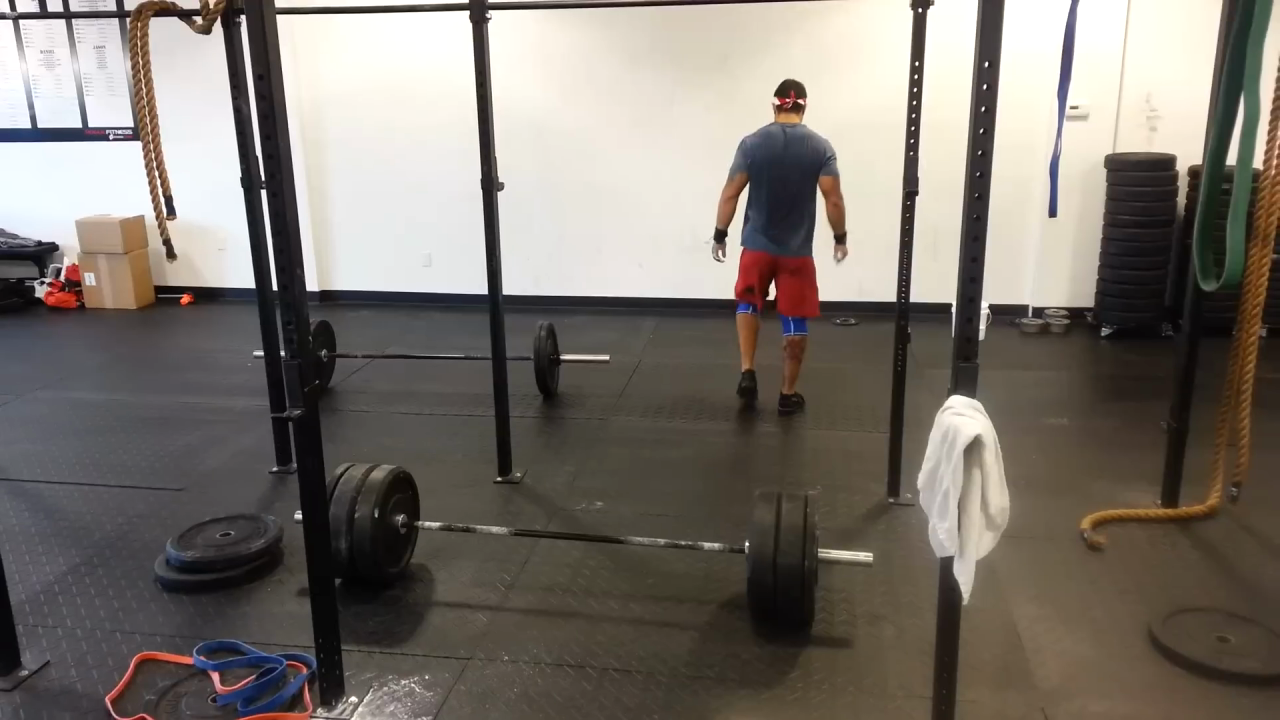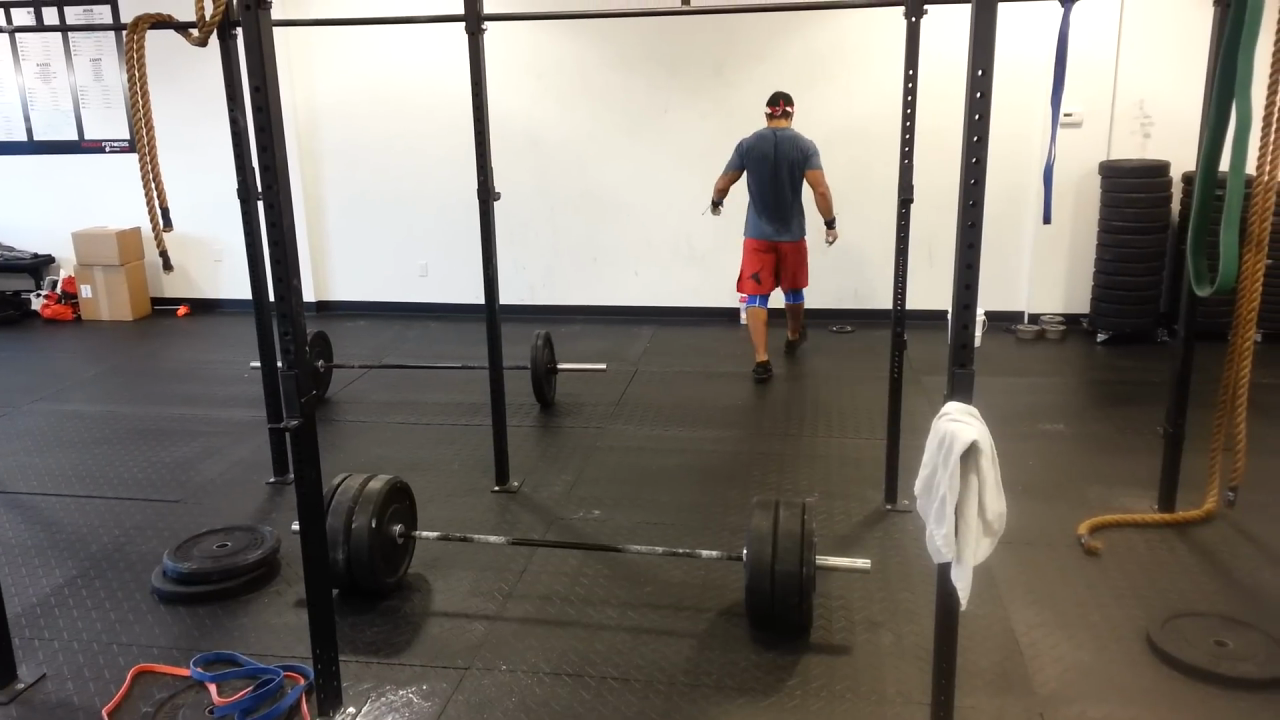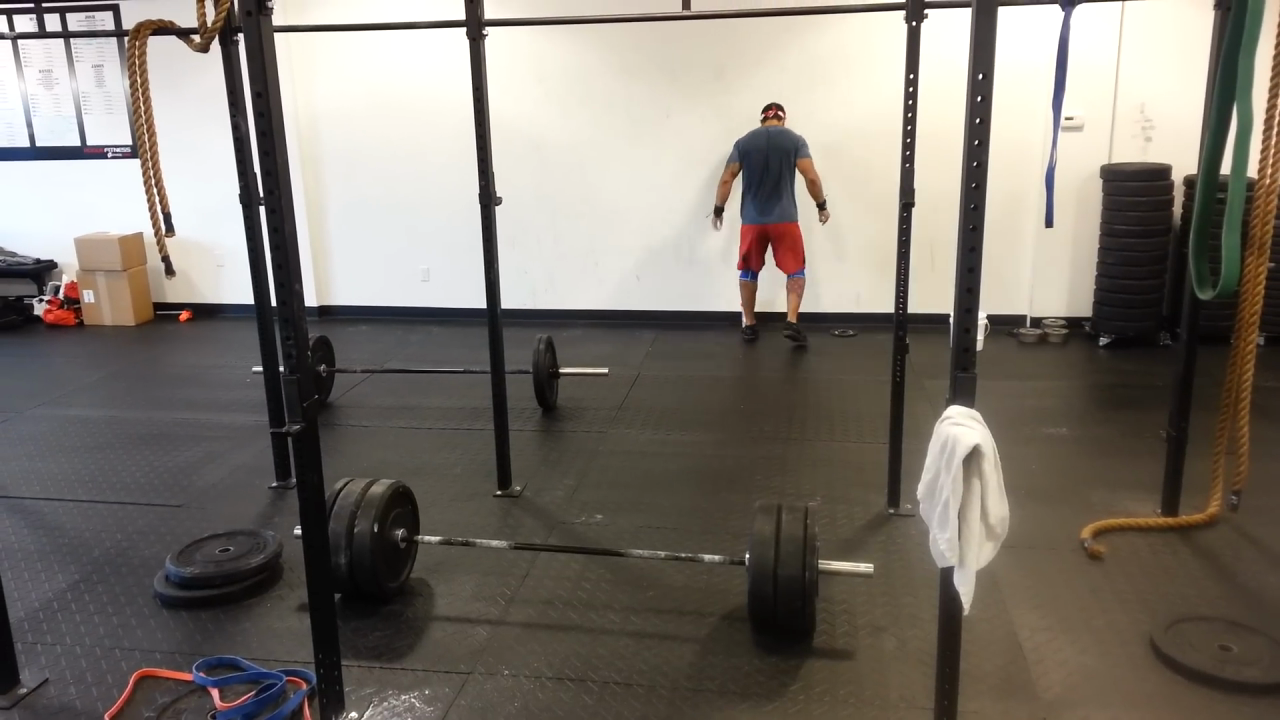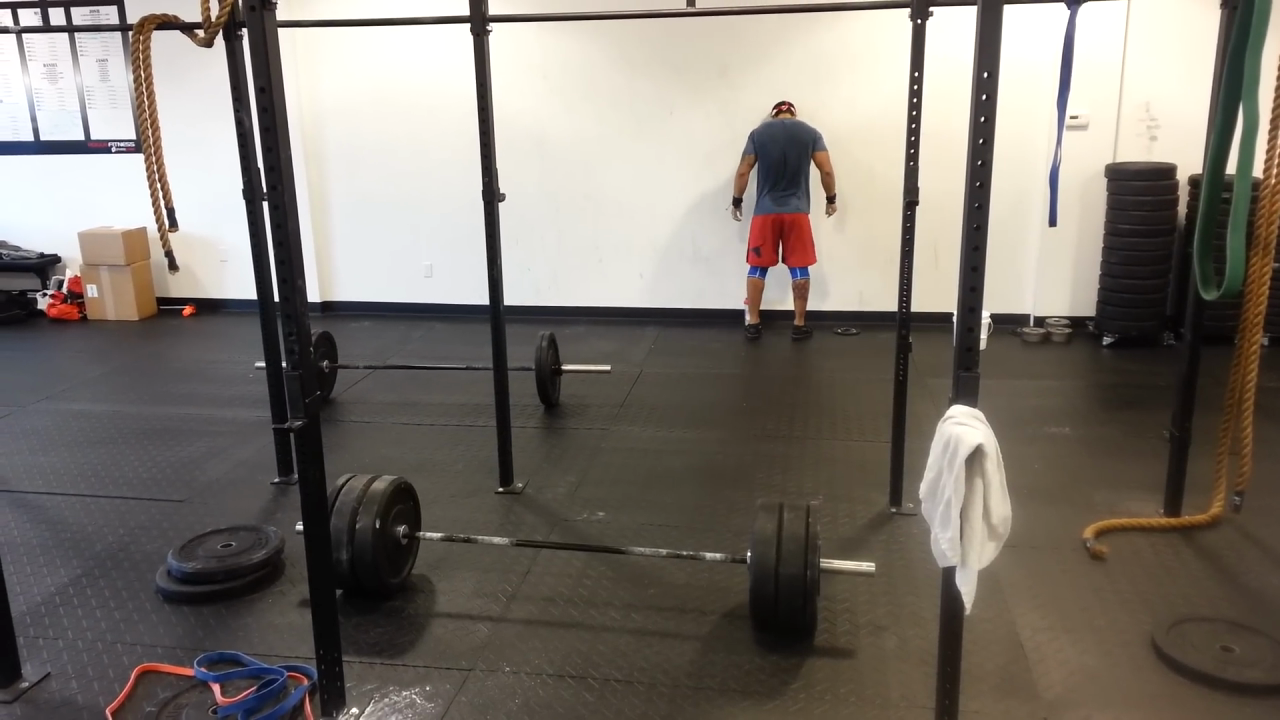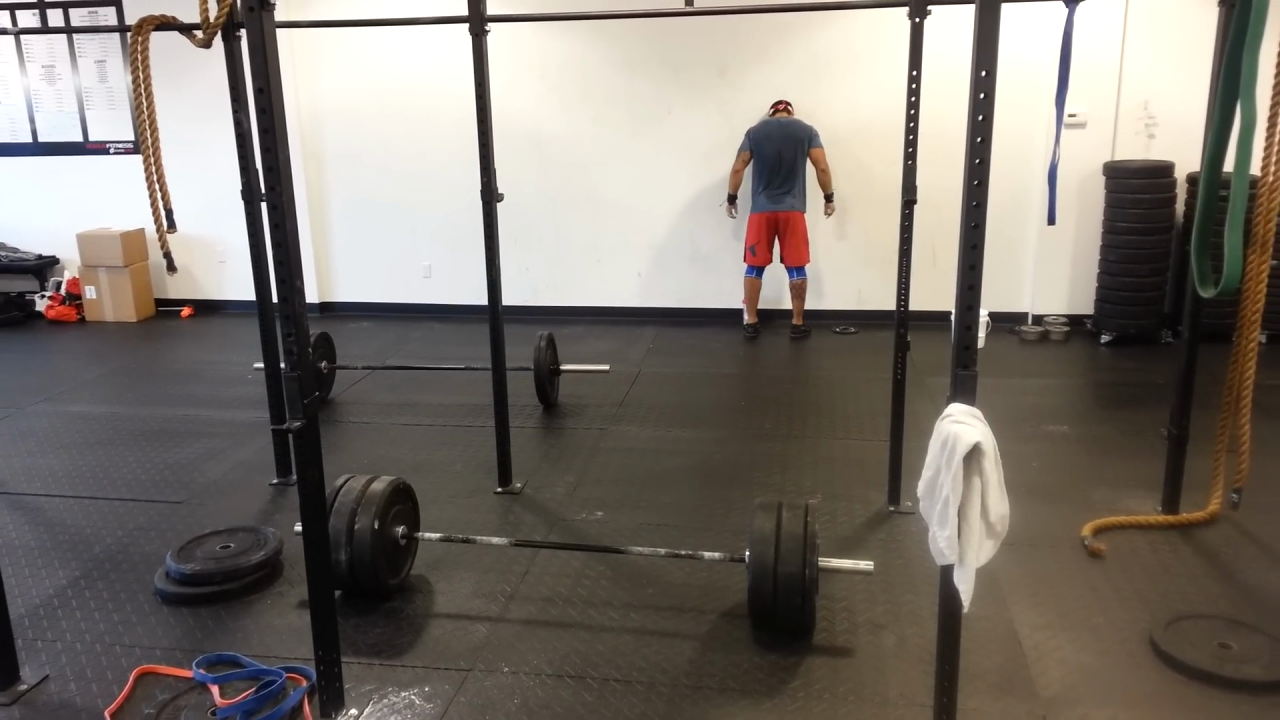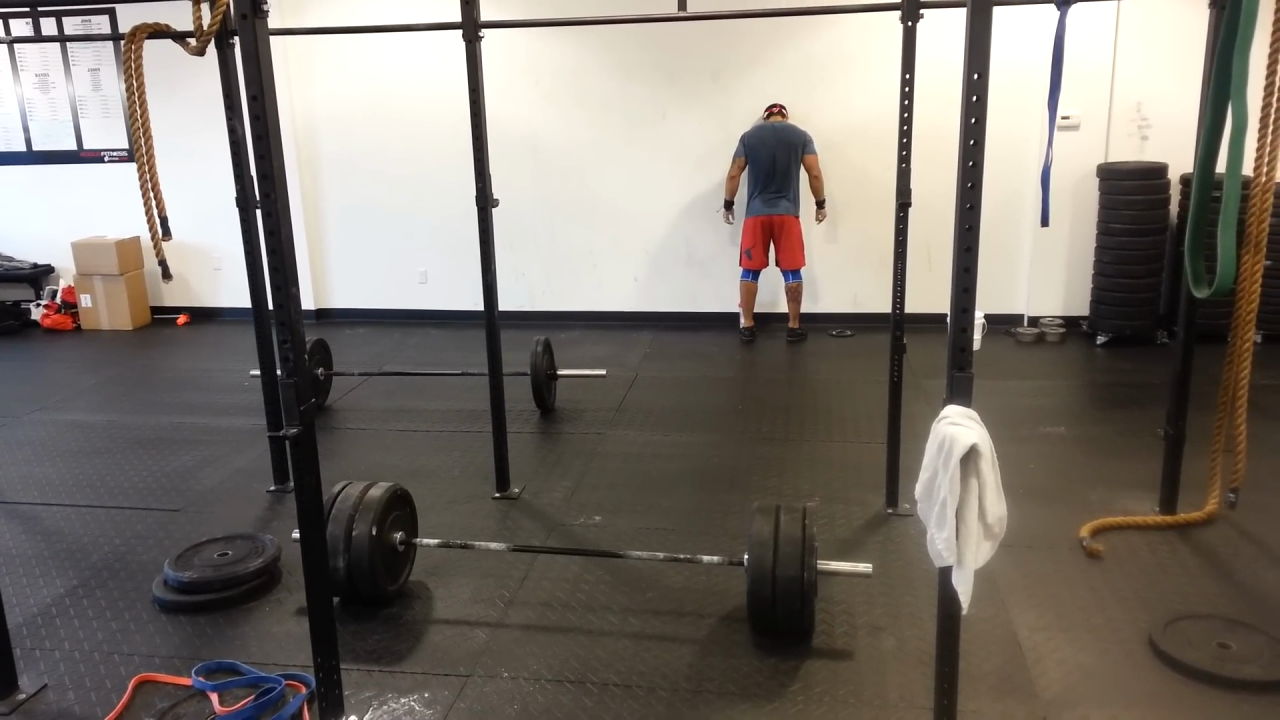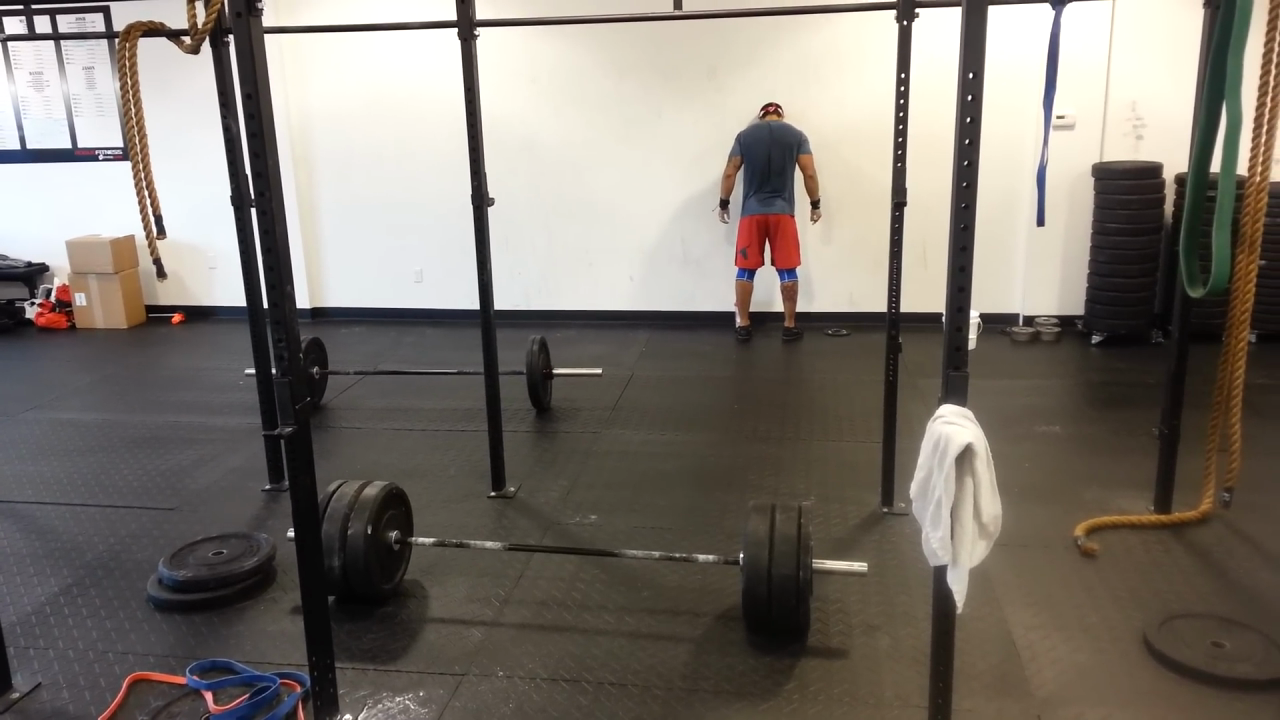
dt=0.7s
person 1, frame 1
left shoulder: (752, 143)
right shoulder: (820, 147)
left elbow: (730, 193)
right elbow: (833, 199)
left wrist: (719, 236)
right wrist: (840, 237)
left hip: (756, 246)
right hip: (797, 250)
left knee: (748, 306)
right knee: (795, 321)
left ankle: (747, 371)
right ankle: (788, 394)
person 1, frame 2
left shoulder: (748, 145)
right shoulder: (805, 146)
left elbow: (723, 184)
right elbow: (820, 189)
left wrist: (716, 202)
right wrist: (830, 224)
left hip: (758, 234)
right hip: (792, 233)
left knee: (757, 296)
right knee: (793, 290)
left ankle: (762, 361)
right ankle: (793, 337)
person 1, frame 3
left shoulder: (744, 142)
right shoulder: (795, 140)
left elbow: (726, 180)
right elbow: (811, 177)
left wrist: (718, 211)
right wrist: (822, 206)
left hip: (752, 220)
right hip: (785, 219)
left knee: (749, 270)
right knee: (795, 270)
left ankle: (749, 325)
right ankle: (792, 321)
person 1, frame 4
left shoulder: (758, 133)
right shoulder: (811, 133)
left elbow: (743, 171)
right elbow: (826, 170)
left wrist: (736, 202)
right wrist: (831, 199)
left hip: (765, 211)
right hip: (797, 211)
left knee: (757, 266)
right knee: (799, 267)
left ankle: (753, 324)
right ankle: (799, 325)
person 1, frame 5
left shoulder: (754, 132)
right shoulder: (807, 131)
left elbow: (738, 168)
right elbow: (822, 167)
left wrist: (731, 199)
right wrist: (829, 198)
left hip: (761, 209)
right hip: (792, 209)
left knee: (754, 265)
right knee: (796, 267)
left ankle: (751, 323)
right ankle: (798, 324)
person 1, frame 6
left shoulder: (749, 136)
right shoulder: (801, 136)
left elbow: (734, 174)
right elbow: (815, 174)
left wrist: (728, 205)
right wrist: (820, 204)
left hip: (756, 213)
right hip: (787, 213)
left knee: (750, 270)
right knee: (792, 271)
left ankle: (747, 327)
right ankle: (794, 327)
person 1, frame 7
left shoulder: (745, 135)
right shoulder: (796, 136)
left elbow: (730, 173)
right elbow: (809, 173)
left wrist: (723, 204)
right wrist: (815, 205)
left hip: (752, 212)
right hip: (783, 212)
left knee: (746, 269)
right knee: (788, 270)
left ankle: (743, 325)
right ankle: (790, 326)
